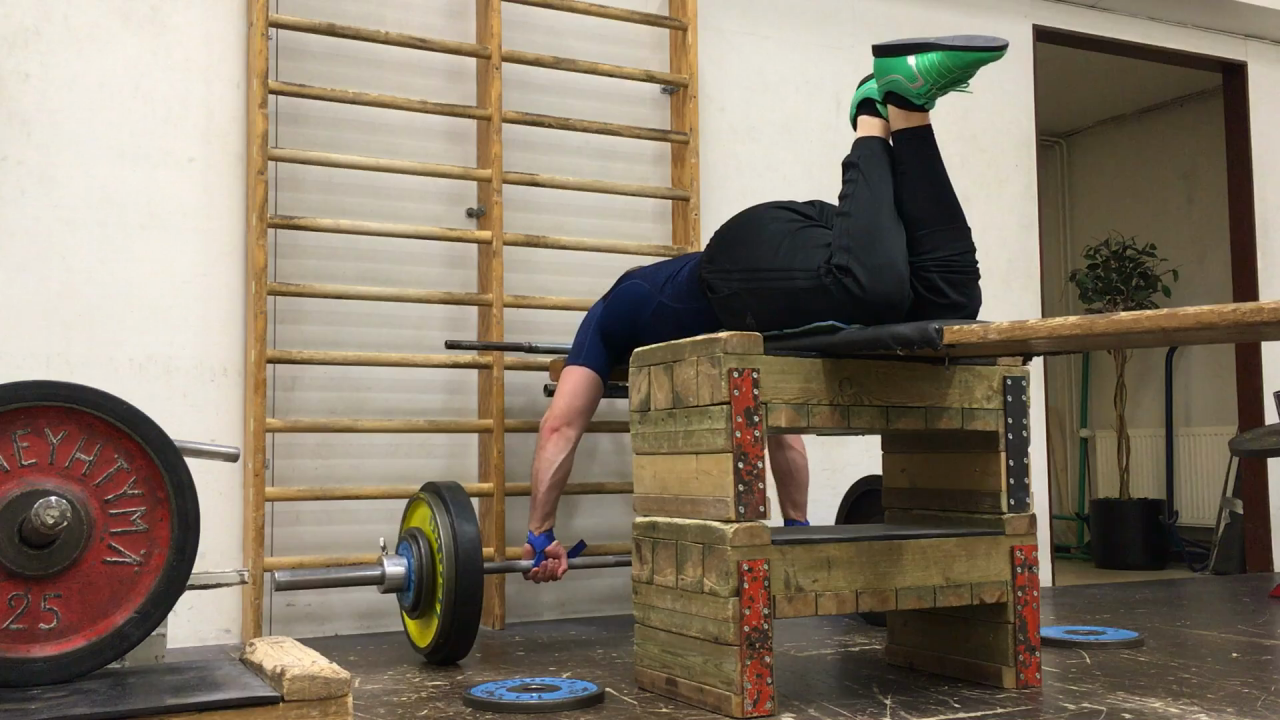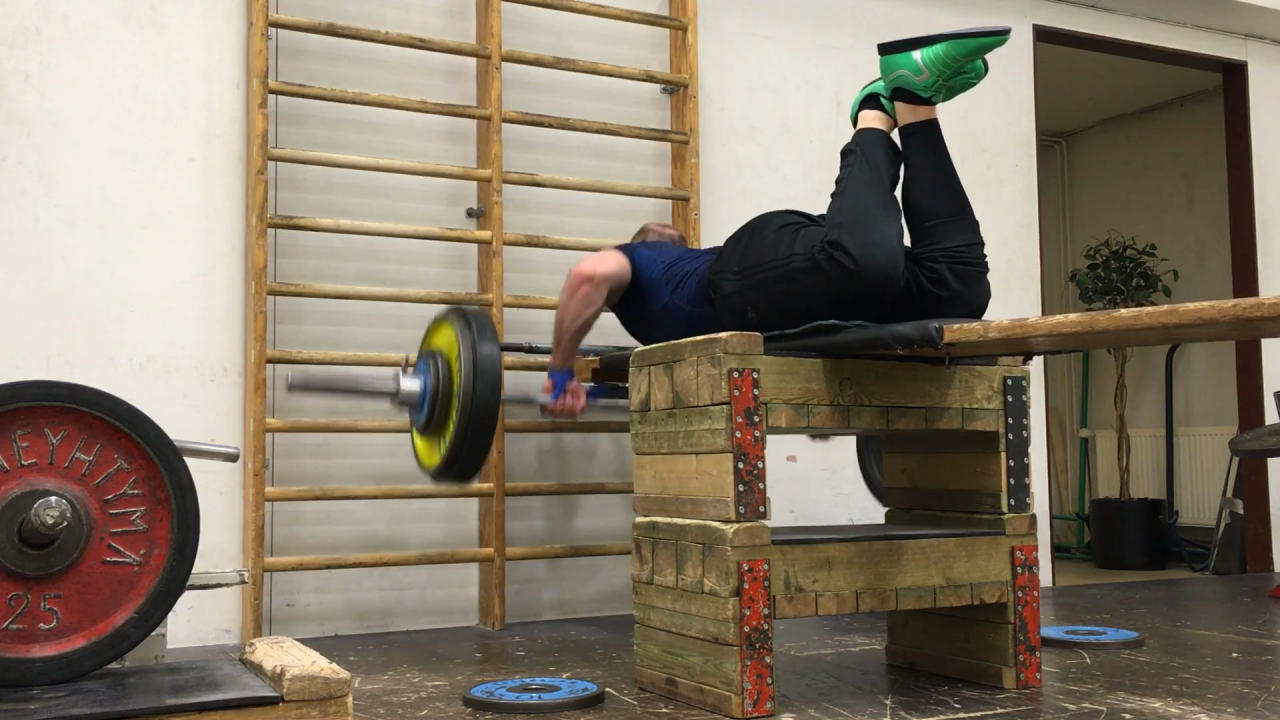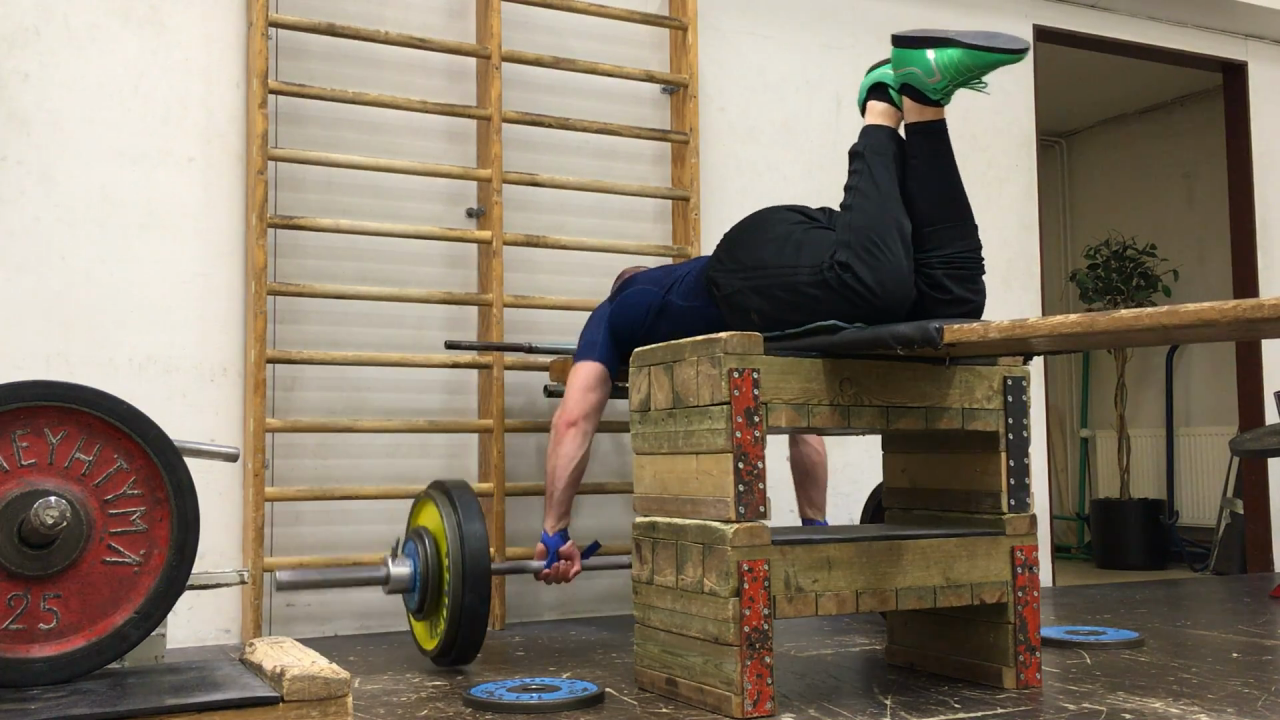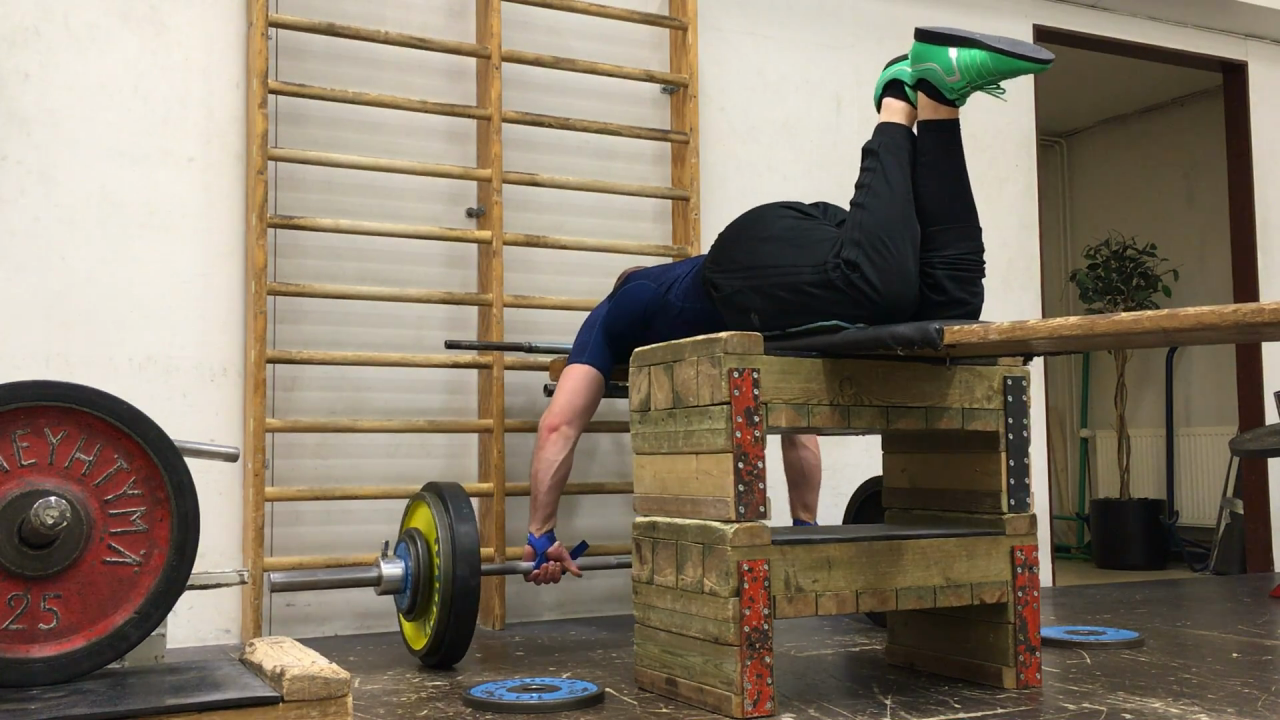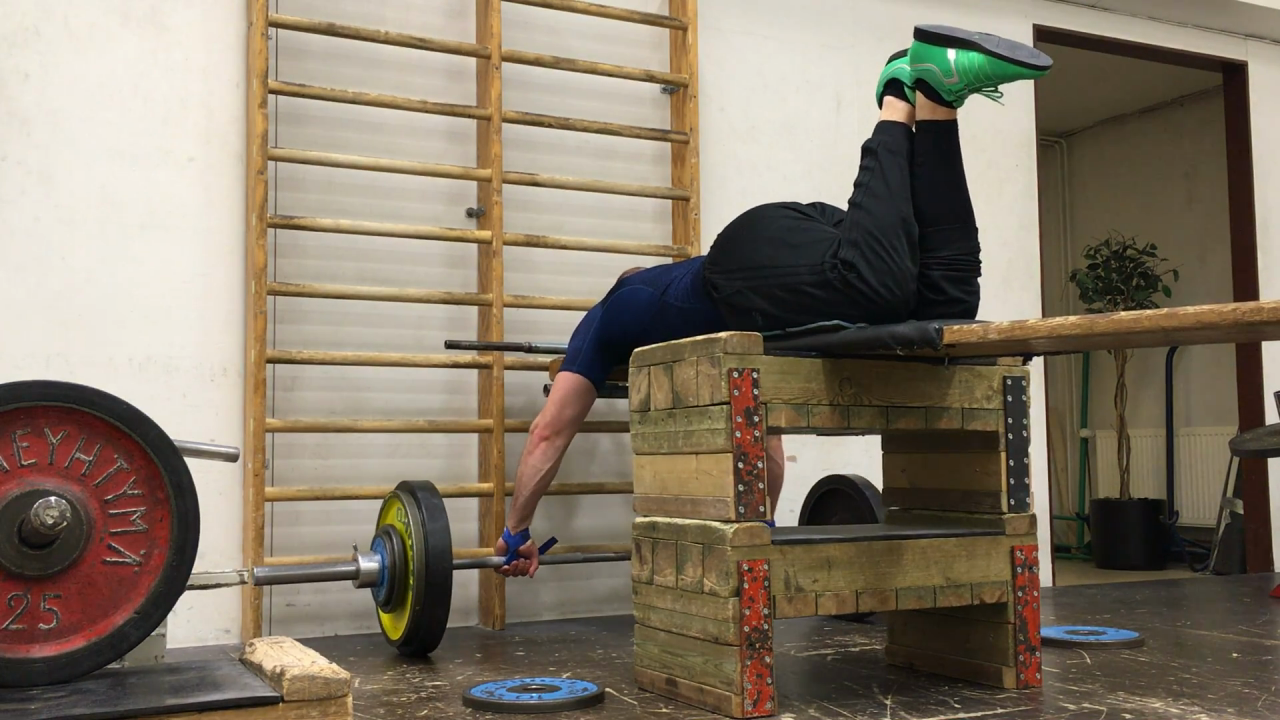
dt=0.7s
person 1, frame 1
left shoulder: (611, 318)
right shoulder: (735, 336)
left elbow: (562, 426)
right elbow: (780, 425)
left wrist: (541, 535)
right wrist: (796, 526)
left hip: (753, 261)
left knee: (873, 288)
right knee: (949, 300)
left ankle: (873, 121)
person 1, frame 2
left shoulder: (634, 264)
left elbow: (592, 274)
left wrist: (561, 371)
left hip: (752, 289)
right knee: (958, 288)
left ankle: (875, 116)
person 1, frame 3
left shoulder: (614, 318)
left elbow: (574, 421)
left wrist: (554, 533)
right wrist: (815, 526)
left hip: (763, 267)
right hip: (781, 293)
left knee: (914, 291)
left ankle: (883, 105)
person 1, frame 4
left shoulder: (614, 316)
right shoulder: (704, 327)
left elbow: (558, 426)
right elbow: (797, 426)
left wrist: (541, 535)
right wrist: (805, 525)
left hip: (758, 260)
left knee: (882, 285)
right knee: (952, 302)
left ankle: (898, 107)
right ankle: (934, 93)
person 1, frame 5
left shoulder: (607, 321)
left elbow: (550, 432)
right elbow: (764, 433)
left wrist: (517, 533)
left hip: (754, 262)
left knee: (879, 285)
right knee: (948, 303)
left ankle: (899, 105)
right ankle: (930, 94)
